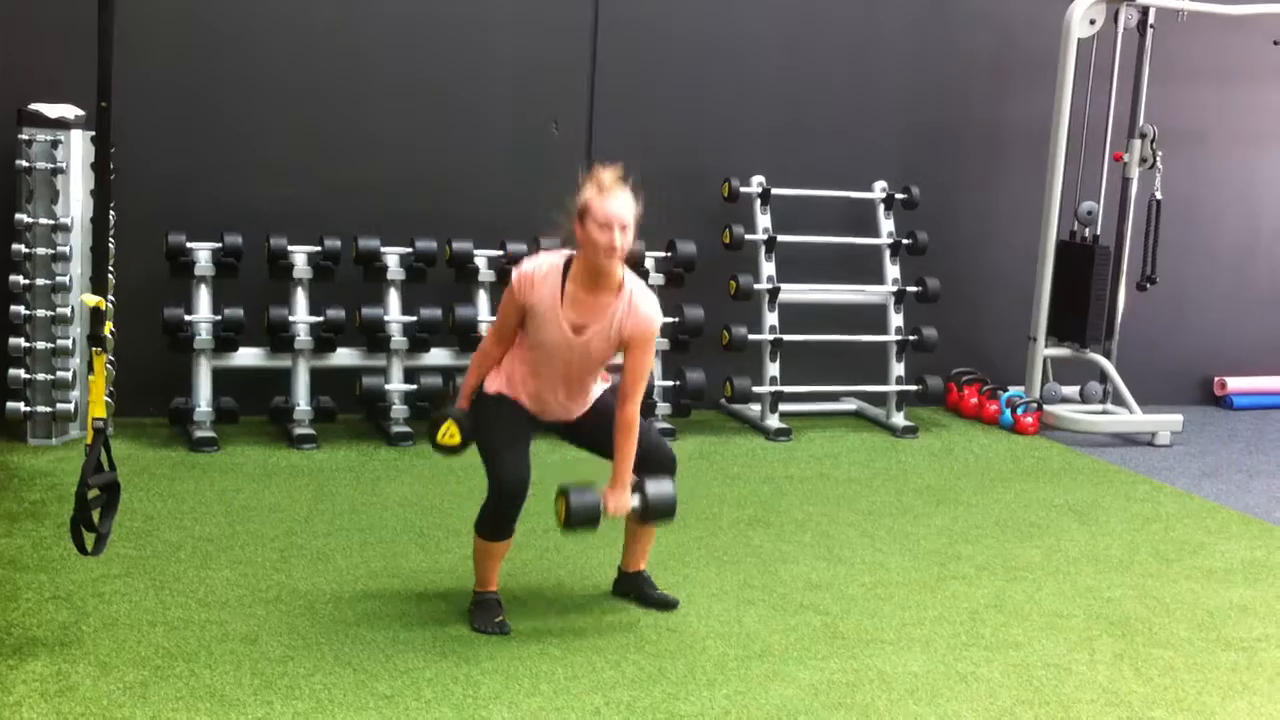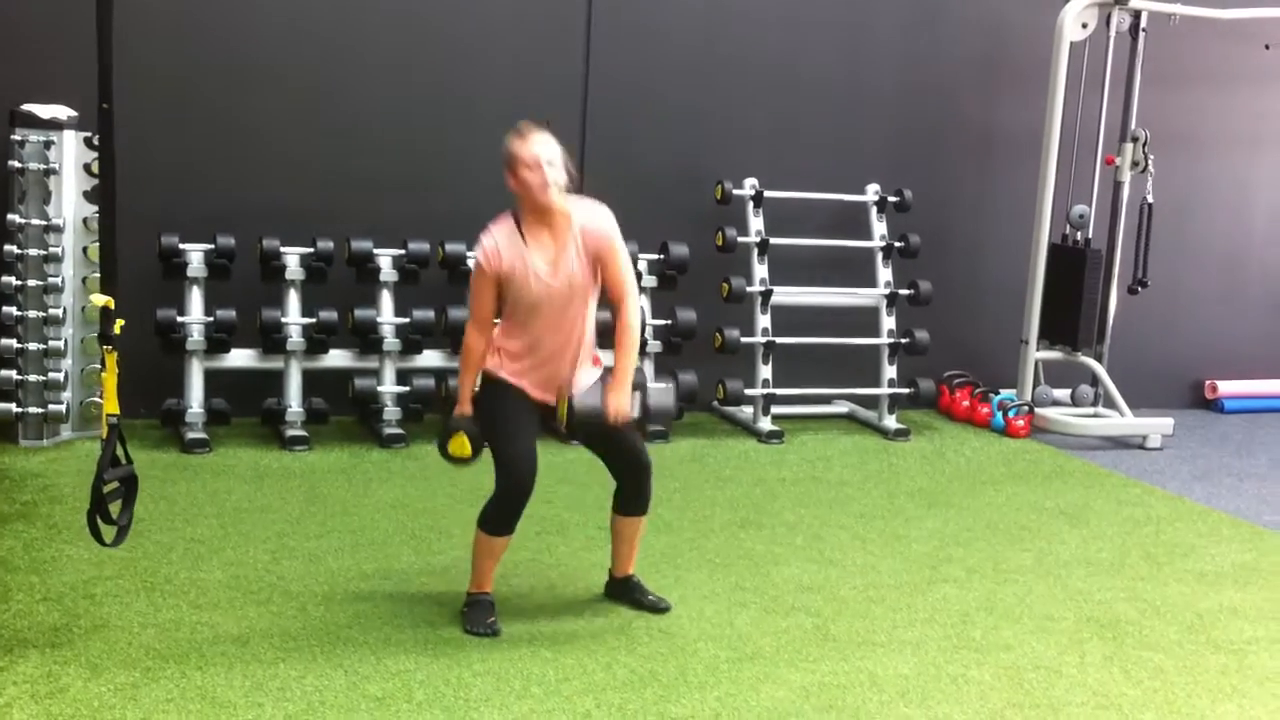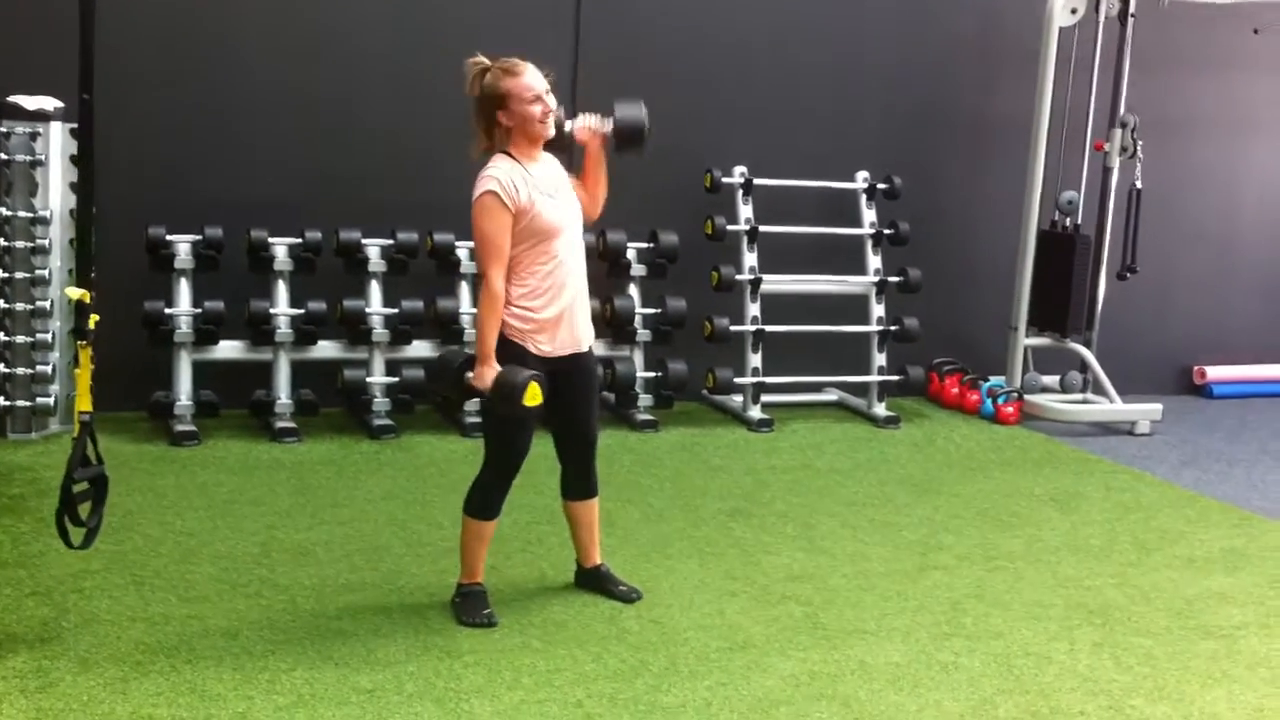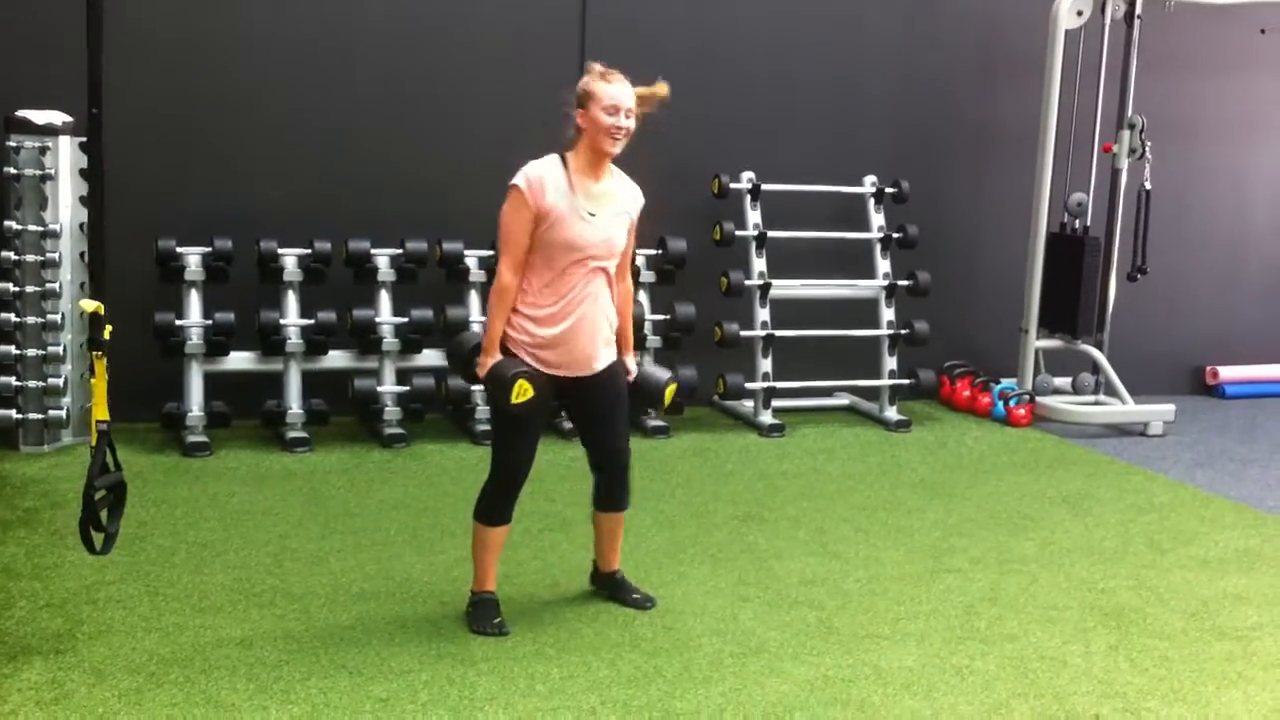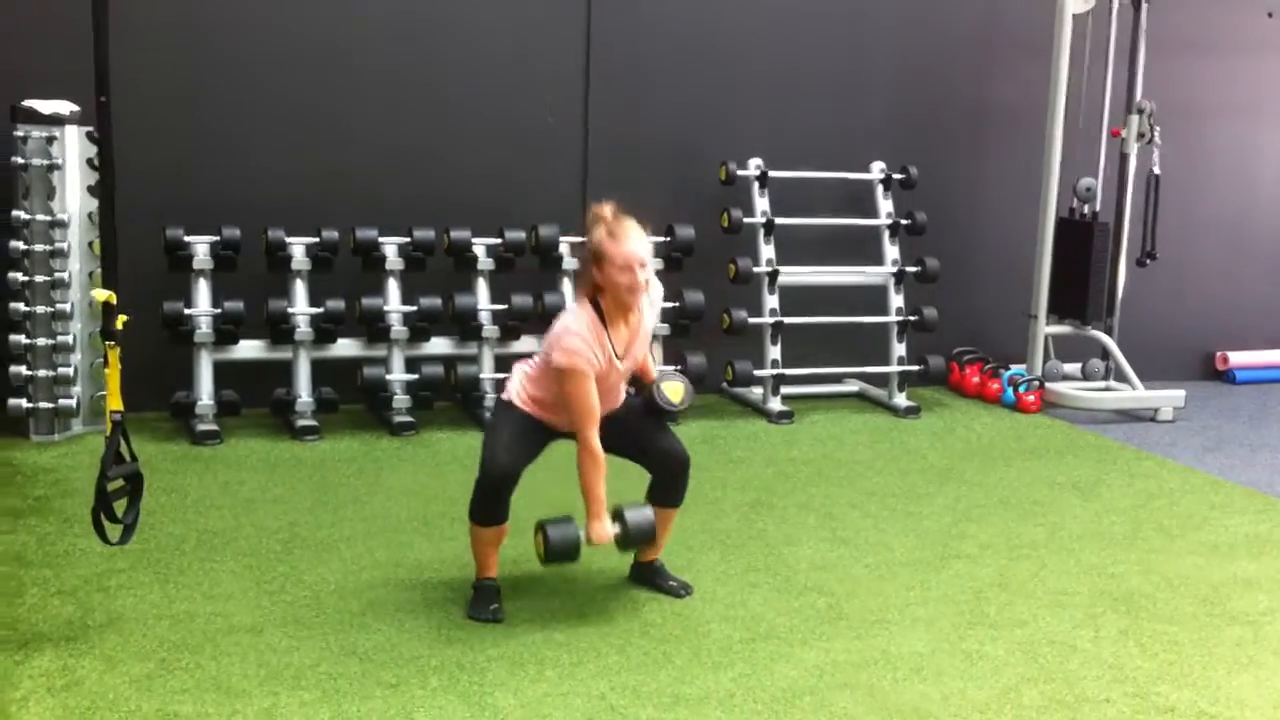
dt=1s
person 1, frame 1
left shoulder: (640, 306)
right shoulder: (533, 275)
left elbow: (628, 403)
right elbow: (497, 341)
left wrist: (618, 485)
right wrist: (463, 402)
left hip: (582, 402)
right hip: (511, 397)
left knee: (659, 462)
right knee: (509, 484)
left ankle: (633, 575)
right ankle: (484, 595)
person 1, frame 2
left shoulder: (593, 221)
right shoulder: (497, 245)
left elbow: (627, 305)
right elbow: (479, 330)
left wrist: (621, 383)
right wrist: (465, 400)
left hip: (579, 376)
right hip: (512, 382)
left knee: (636, 466)
right knee: (517, 479)
left ankle: (622, 578)
right ankle: (478, 596)
person 1, frame 3
left shoulder: (549, 165)
right shoulder: (498, 181)
left elbow: (591, 208)
right elbow: (493, 278)
left wrist: (594, 146)
right wrist: (485, 359)
left hip: (573, 342)
right hip: (522, 347)
left knee: (582, 455)
right knee: (502, 466)
left ankle: (590, 566)
right ankle: (470, 585)
person 1, frame 4
left shoulder: (629, 194)
right shoulder: (536, 181)
right elbow: (508, 272)
left wrist: (628, 351)
right wrist: (490, 349)
left hip: (597, 359)
right hip: (530, 357)
left knee: (615, 466)
right knee: (508, 475)
left ankle: (607, 572)
right ankle: (483, 594)
person 1, frame 5
left shoulder: (648, 295)
right shoulder: (575, 335)
right elbow: (588, 440)
left wrist: (655, 384)
right wrist: (597, 517)
left hip: (608, 405)
right hip: (534, 409)
left knee: (674, 461)
right knee: (497, 474)
left ankle: (648, 563)
right ankle: (486, 581)
